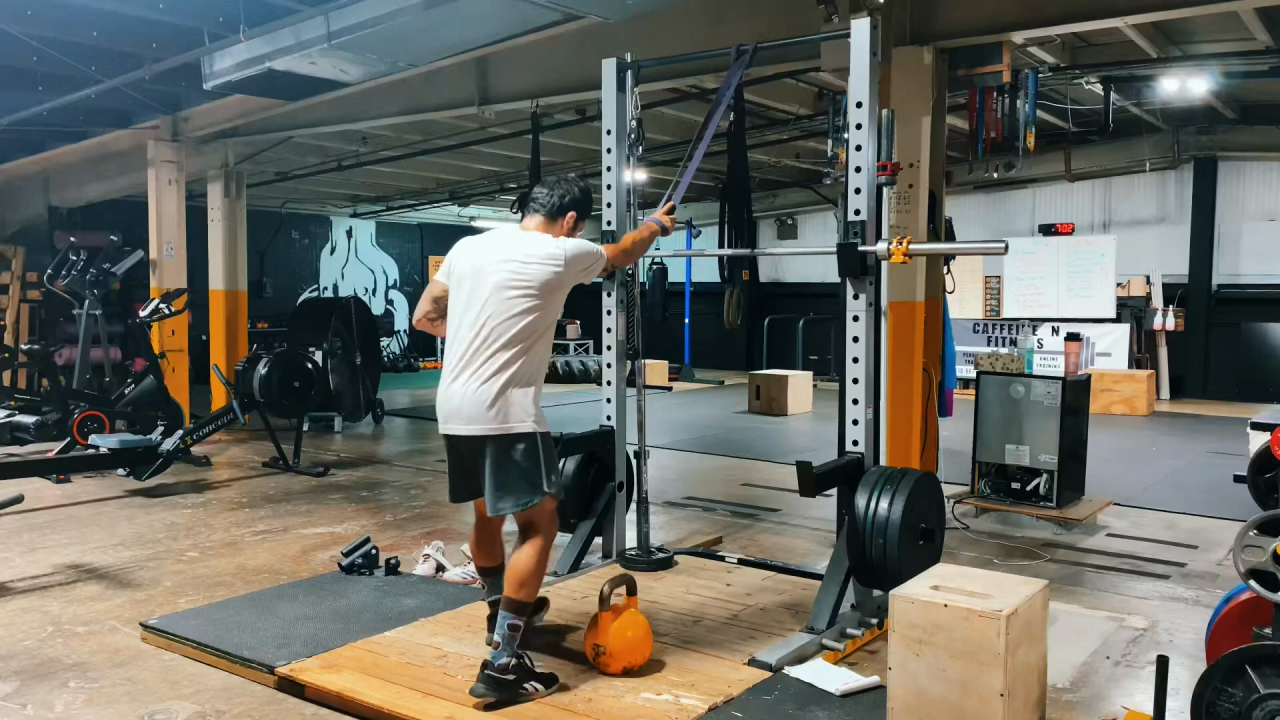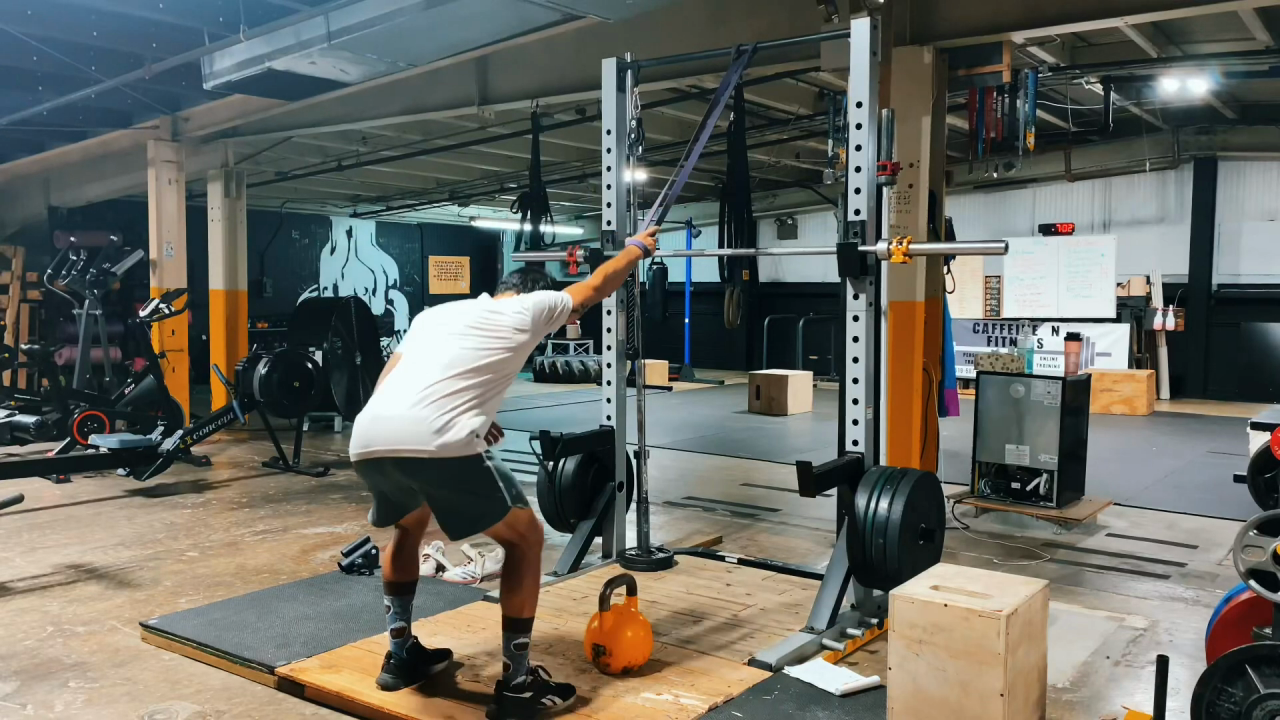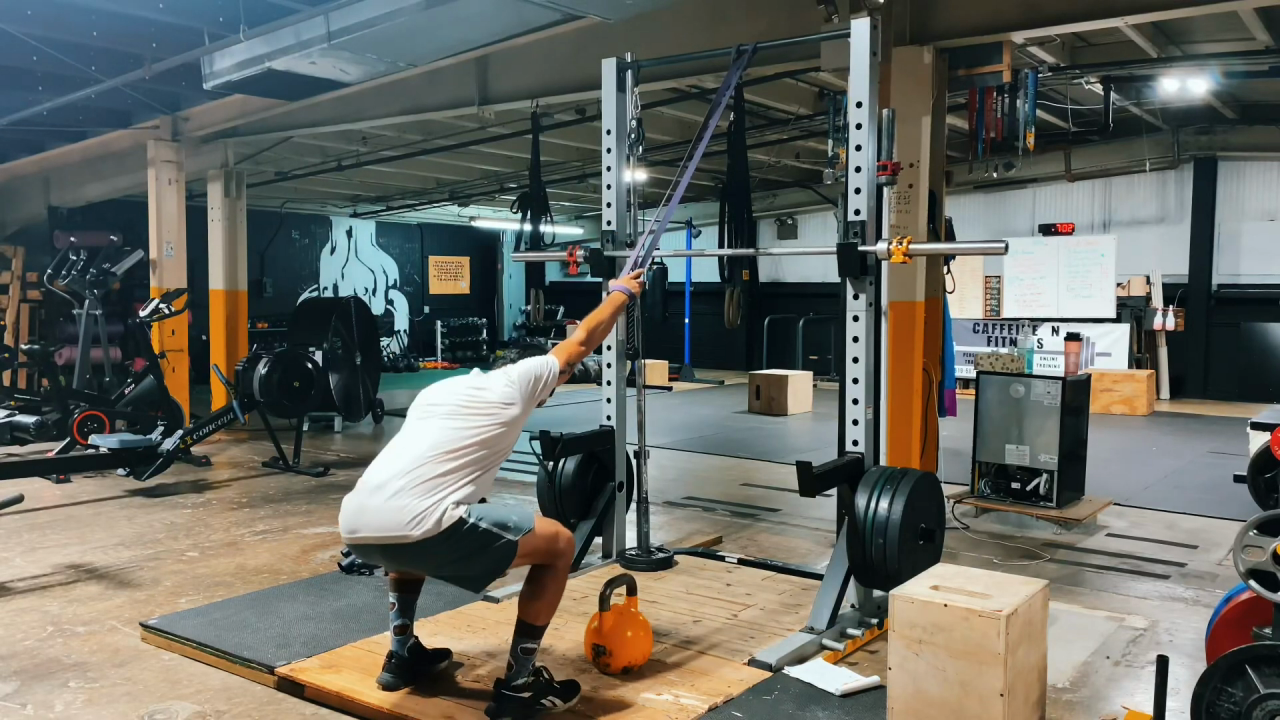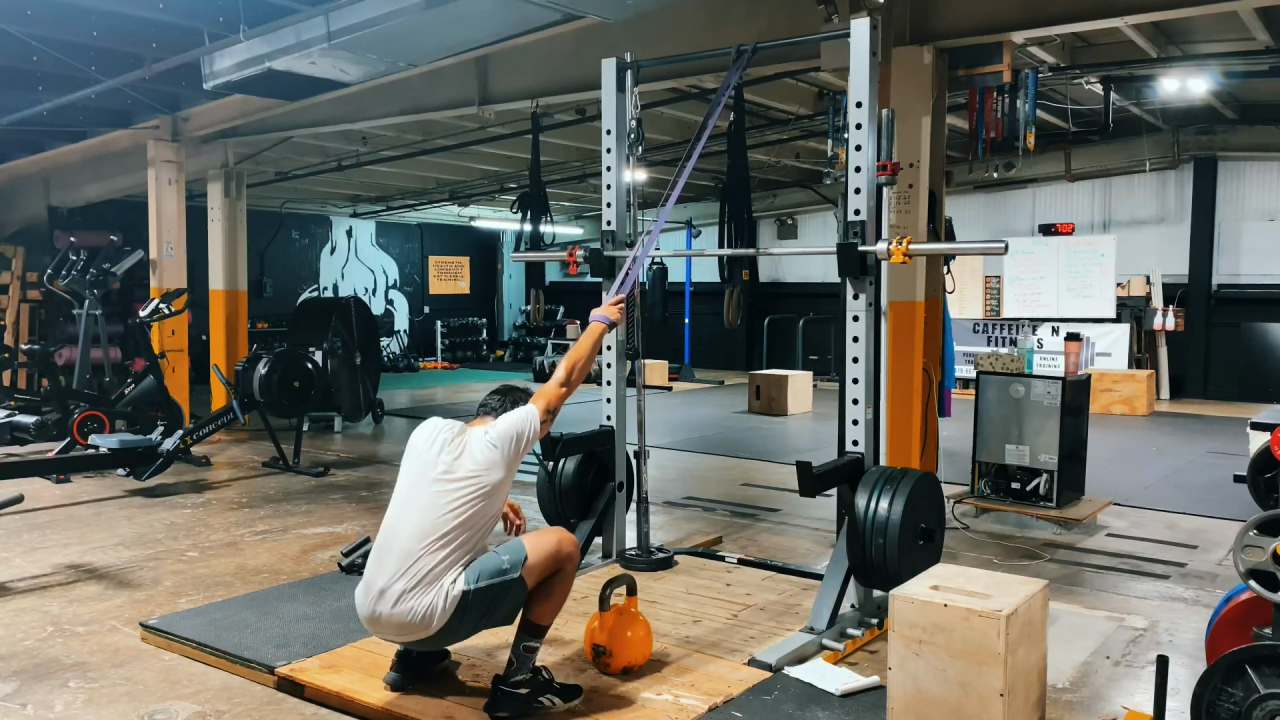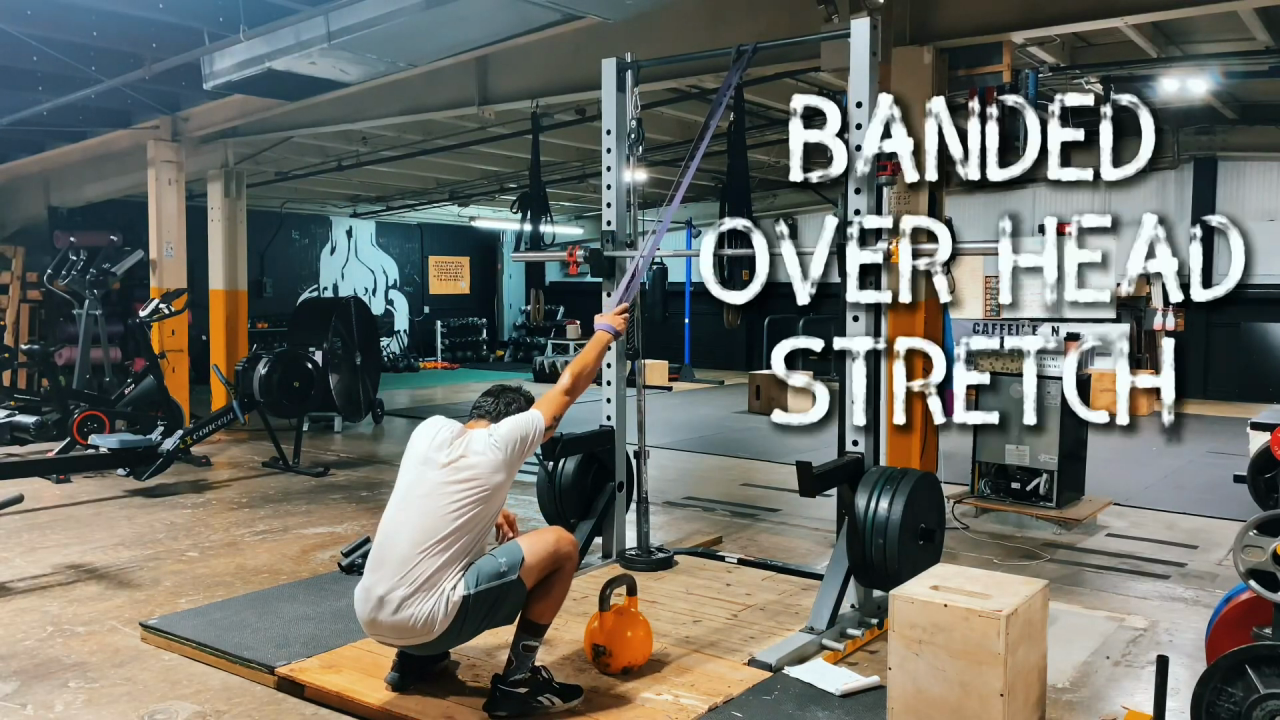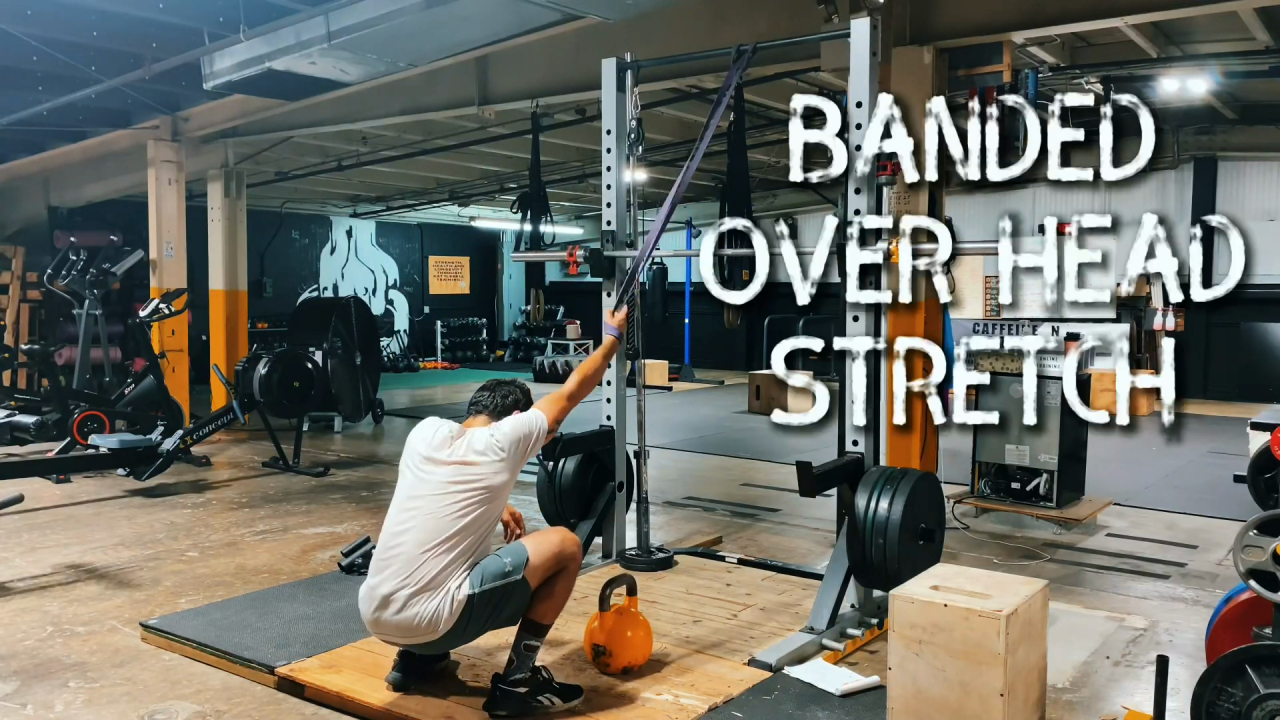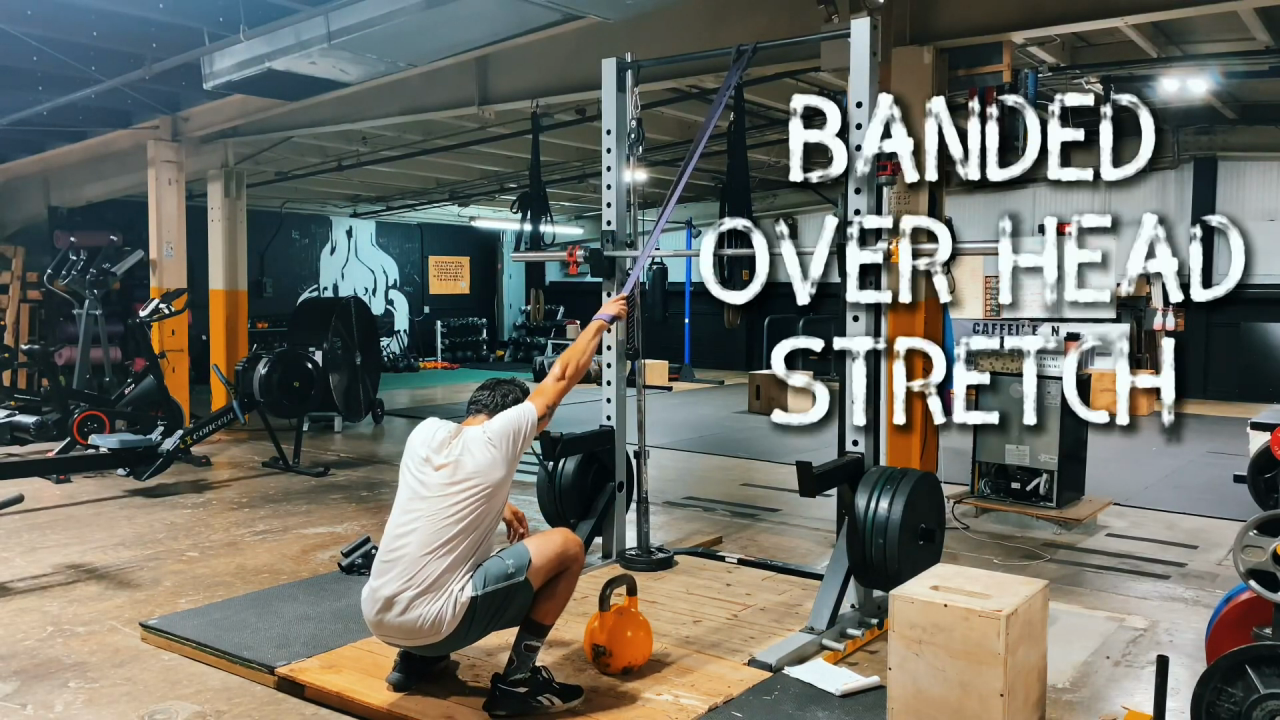
dt=0.7s
person 1, frame 1
left shoulder: (466, 247)
right shoulder: (559, 255)
left elbow: (423, 316)
right elbow: (620, 255)
right wrist: (656, 224)
left hip: (453, 407)
right hip: (505, 412)
left knee: (488, 516)
right knee: (538, 525)
left ankle: (506, 616)
right ankle: (502, 664)
person 1, frame 2
left shoulder: (436, 313)
right shoulder: (529, 309)
right elbow: (596, 285)
right wrist: (636, 248)
left hip: (366, 439)
right hip: (431, 444)
left knee: (408, 525)
right knee: (525, 538)
left ankle: (401, 655)
person 1, frame 3
left shoulder: (440, 388)
right shoulder: (517, 382)
right elbow: (582, 340)
left wrist: (491, 502)
right wrist: (622, 292)
left hip: (355, 528)
right hip: (415, 527)
right knee: (558, 544)
left ankle: (403, 655)
person 1, frame 4
left shoulder: (429, 430)
right shoulder: (500, 441)
right elbow: (561, 382)
right wrist: (601, 323)
left hip: (371, 611)
right hip: (425, 618)
right knee: (563, 545)
left ankle: (411, 657)
right ankle: (517, 684)
person 1, frame 5
left shoulder: (431, 429)
right shoulder: (499, 443)
right elbow: (567, 387)
right wrist: (606, 331)
left hip: (369, 615)
right hip: (425, 621)
right knee: (561, 545)
left ankle: (412, 658)
right ankle: (515, 684)
person 1, frame 6
left shoulder: (426, 431)
right shoulder: (503, 440)
right elbow: (573, 390)
right wrist: (613, 336)
left hip: (374, 616)
right hip: (429, 622)
right knee: (565, 545)
left ankle: (414, 658)
right ankle: (515, 684)
person 1, frame 7
left shoulder: (426, 432)
right shoulder: (497, 437)
right elbow: (562, 376)
right wrist: (602, 319)
left hip: (376, 616)
right hip: (431, 623)
right knee: (567, 546)
left ankle: (413, 659)
right ankle: (516, 683)
